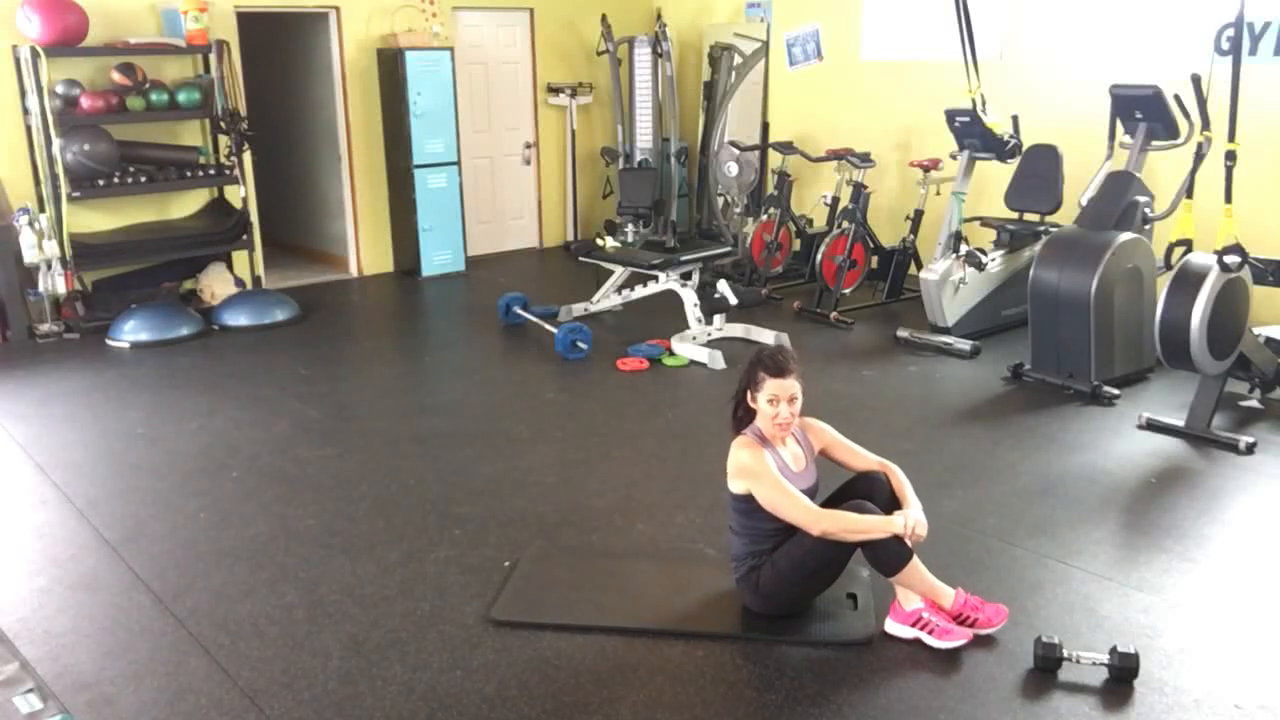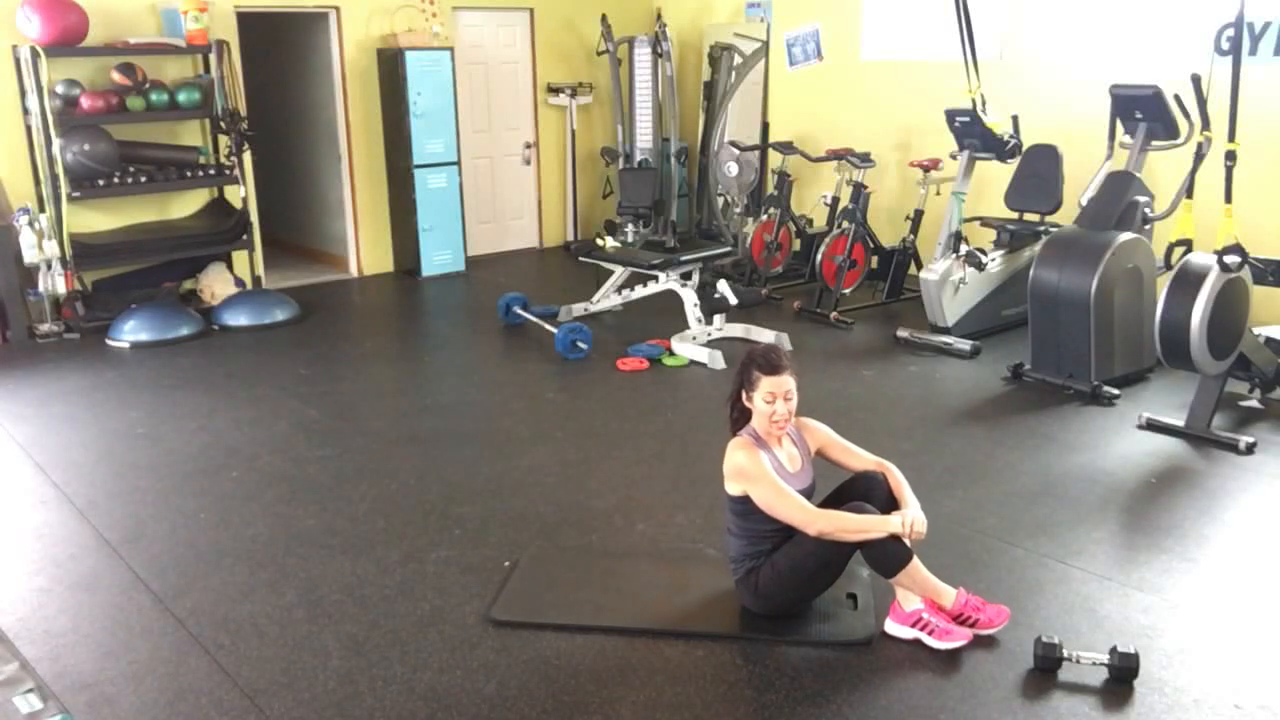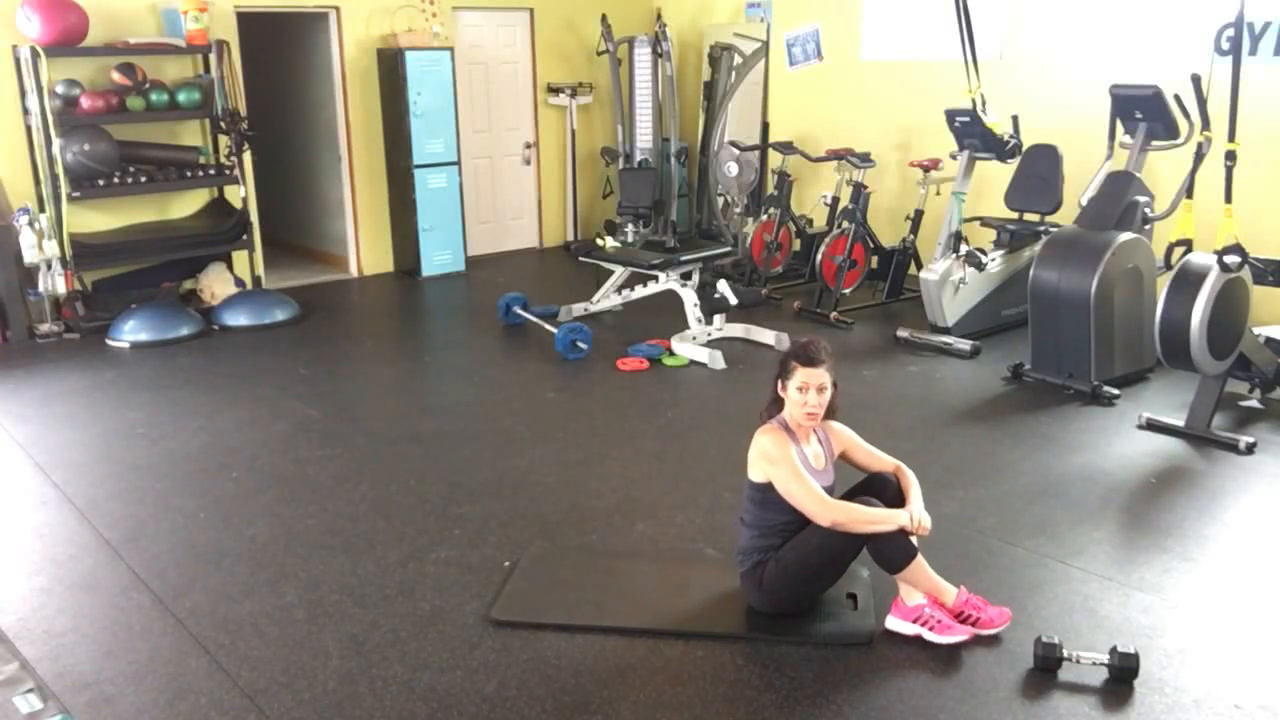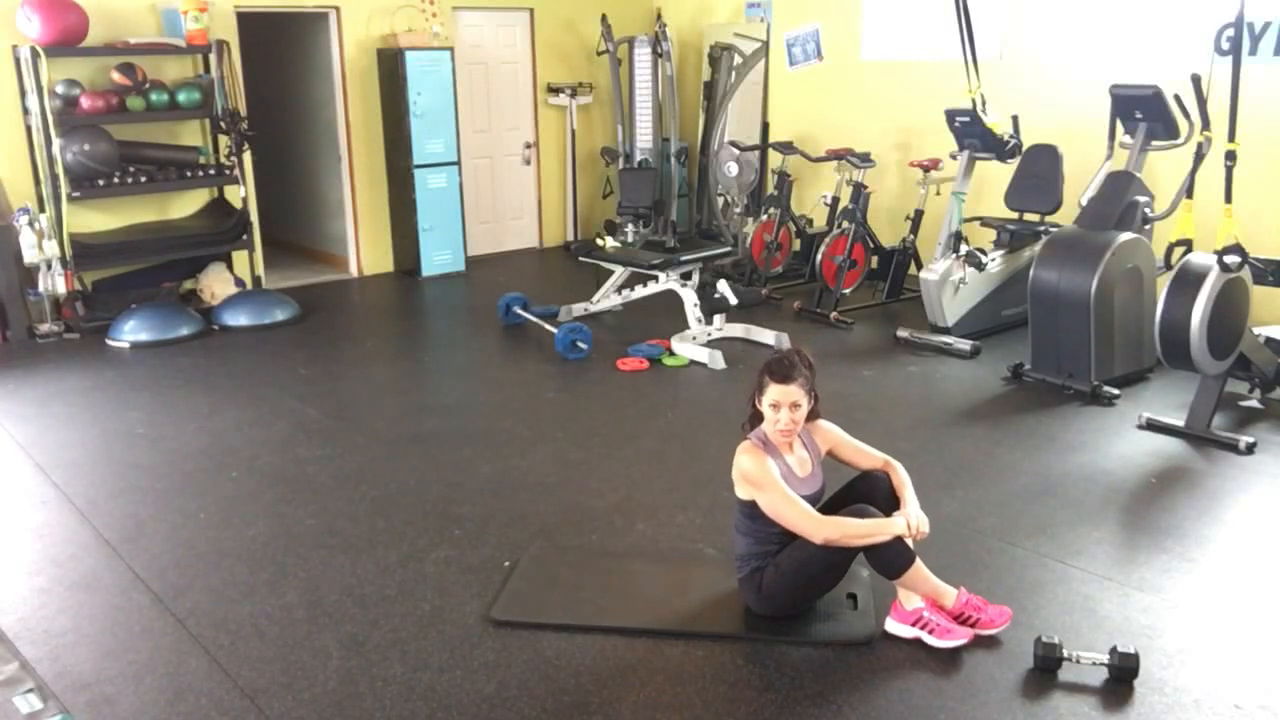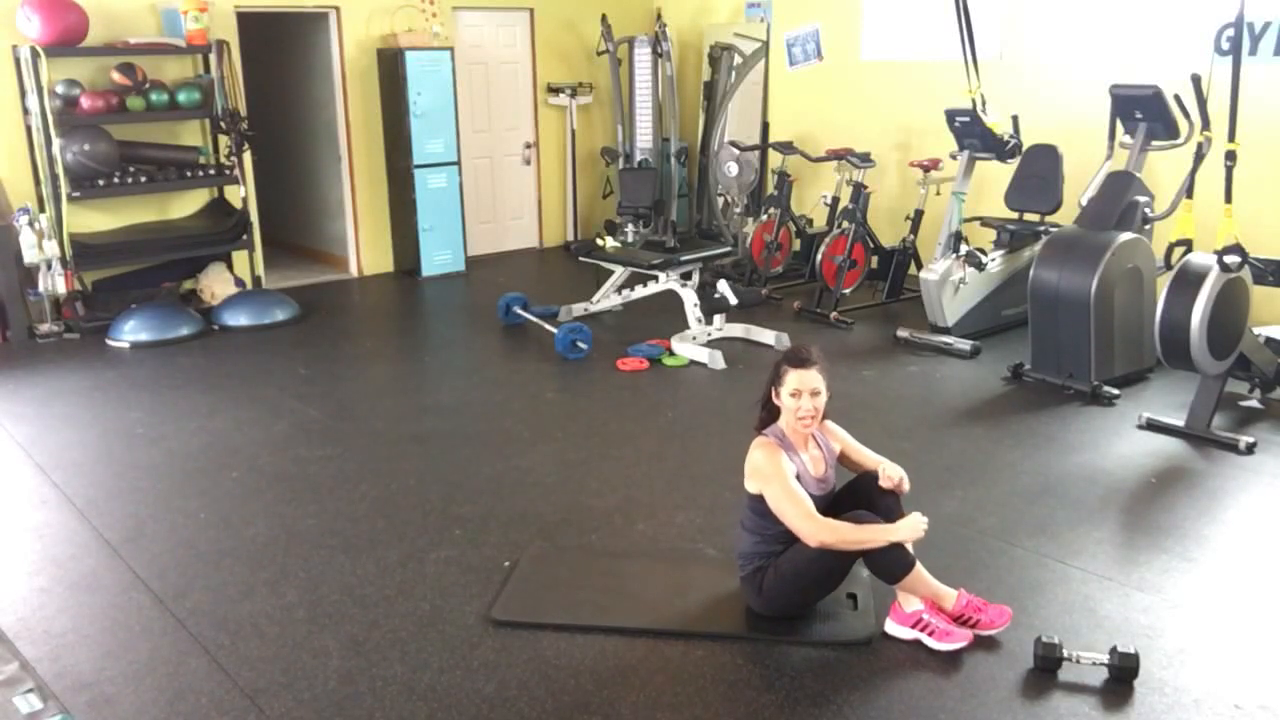
dt=1s
person 1, frame 1
left shoulder: (808, 431)
right shoulder: (748, 455)
left elbow: (886, 468)
right elbow: (819, 524)
left wrist: (913, 509)
right wrist: (896, 524)
left hip: (796, 554)
right hip: (765, 582)
left knee: (874, 484)
right knee: (859, 513)
left ankle: (909, 608)
right ankle: (947, 602)
person 1, frame 2
left shoulder: (804, 431)
right shoulder: (744, 456)
left elbow: (882, 467)
right elbow: (814, 523)
left wrist: (910, 507)
right wrist: (893, 524)
left hip: (796, 553)
right hip: (762, 583)
left knee: (871, 484)
right knee: (859, 516)
left ankle: (909, 608)
right ankle: (948, 602)
person 1, frame 3
left shoulder: (830, 433)
right shoulder: (771, 442)
left elbow: (901, 471)
right elbow: (828, 514)
left wrist: (915, 506)
right wrist: (902, 518)
left hip: (804, 557)
right hip: (769, 580)
left knee: (885, 486)
right knee: (866, 514)
left ankle: (912, 606)
right ankle: (950, 600)
person 1, frame 4
left shoulder: (816, 433)
right shoulder: (752, 460)
left elbow: (890, 466)
right elbow: (821, 531)
left wrist: (910, 506)
right wrist: (897, 525)
left hip: (801, 552)
right hip: (767, 583)
left knee: (876, 484)
right knee: (862, 518)
left ankle: (910, 608)
right ankle: (948, 601)
person 1, frame 5
left shoulder: (826, 433)
right shoulder: (766, 455)
left elbow: (891, 478)
right elbow: (815, 532)
left wrist: (894, 475)
right wrist: (897, 532)
left hip: (806, 555)
right hip: (768, 583)
left knee: (876, 486)
right knee: (862, 526)
left ankle: (910, 610)
right ankle: (949, 603)
